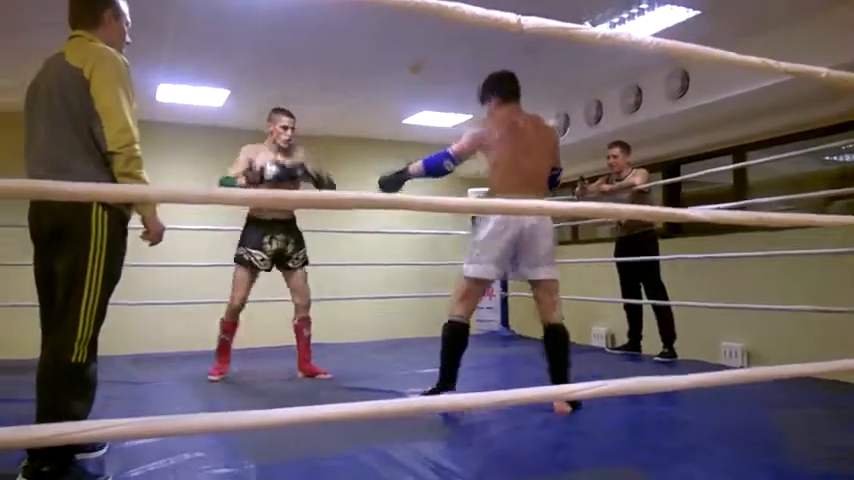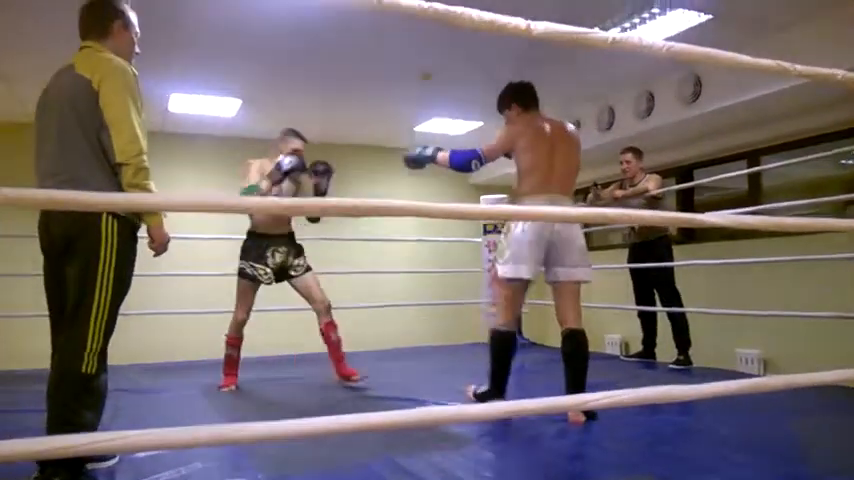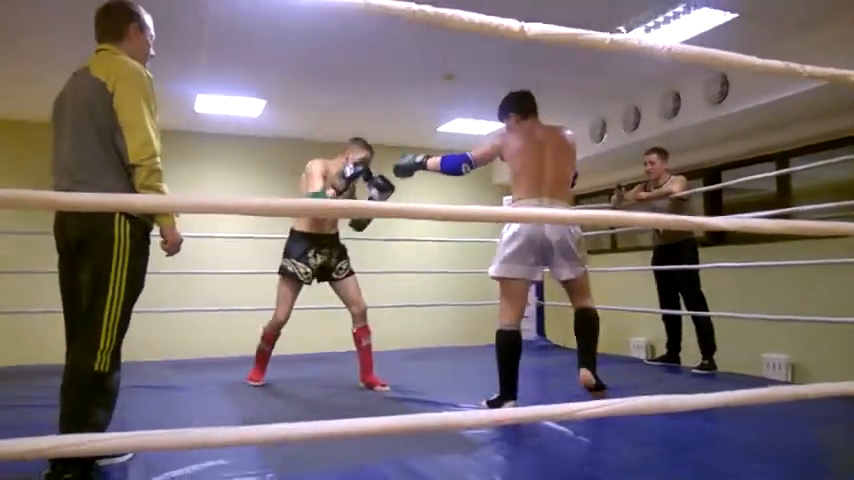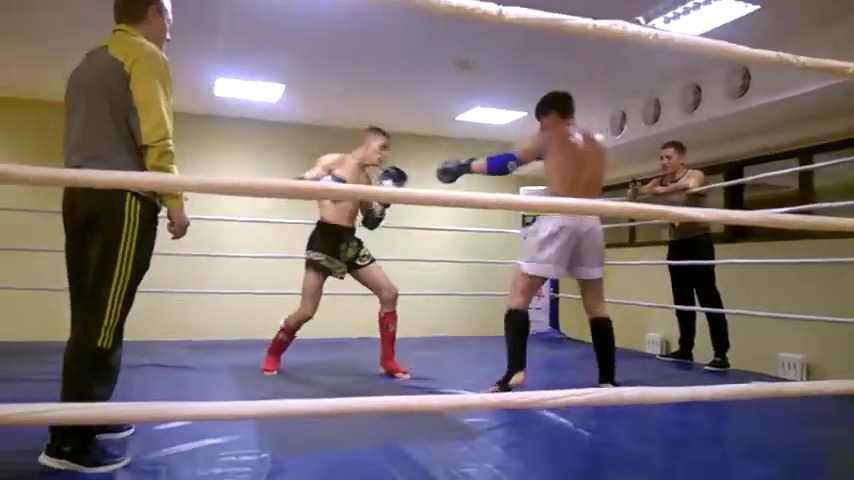
dt=0.4s
person 1, frame 1
left shoulder: (47, 70)
right shoulder: (104, 59)
left elbow: (40, 145)
right elbow: (120, 141)
right wrist: (147, 208)
left hip: (46, 207)
right hip: (90, 208)
left knee: (60, 331)
right knee: (76, 334)
left ankle: (56, 440)
person 1, frame 2
left shoulder: (56, 82)
right shoulder: (113, 69)
left elbow: (54, 157)
right elbow: (128, 152)
right wrist: (153, 216)
left hip: (56, 217)
right hip: (99, 218)
left knee: (70, 341)
right knee: (87, 344)
person 1, frame 3
left shoulder: (73, 83)
right shoulder: (128, 72)
left elbow: (74, 155)
right elbow: (142, 153)
right wrist: (166, 218)
left hip: (71, 217)
right hip: (113, 218)
left knee: (84, 340)
right knee: (100, 343)
person 1, frame 4
left shoulder: (87, 63)
right shoulder: (144, 54)
left elbow: (83, 135)
right elbow: (155, 134)
right wrist: (174, 200)
left hip: (79, 195)
right hip: (122, 196)
left knee: (90, 316)
right knee: (104, 319)
left ankle: (86, 418)
right ankle: (71, 440)
person 2, frame 1
left shoulder: (487, 128)
right shoulder: (548, 130)
left elbow: (443, 162)
left wrist: (402, 173)
left hip: (499, 217)
right hip: (538, 219)
left knee: (462, 305)
right knee: (551, 310)
left ankle: (445, 387)
person 2, frame 2
left shoulder: (517, 132)
right shoulder: (570, 132)
left elbow: (471, 160)
left wrist: (430, 154)
left hip: (530, 216)
right hip: (566, 217)
left knee: (507, 312)
right knee: (571, 315)
left ankle: (496, 391)
person 2, frame 3
left shoulder: (508, 139)
right shoulder: (567, 138)
left elbow: (463, 164)
left wrist: (419, 162)
left hip: (523, 220)
right hip: (561, 219)
left knee: (510, 313)
right knee: (583, 298)
left ankle: (507, 396)
right ankle: (588, 367)
person 2, frame 4
left shoulder: (549, 137)
right shoulder: (598, 142)
left elbow: (507, 163)
left wrist: (463, 166)
left hip: (557, 219)
right hip: (590, 222)
left knee: (519, 295)
right knee: (596, 304)
left ankle: (515, 371)
right ankle: (607, 380)
person 3, frame 1
left shoulder: (298, 156)
right shoulder: (251, 153)
left elbow: (329, 188)
right elbow: (225, 186)
left wrist: (309, 174)
right wrist: (257, 177)
left hip: (289, 231)
right hip: (258, 230)
left knee: (303, 301)
right knee: (237, 302)
left ankle: (305, 364)
right ankle: (221, 362)
person 3, frame 2
left shoulder: (298, 175)
right shoulder: (257, 166)
left elbow: (313, 217)
left wrist: (321, 187)
right wrist: (276, 174)
left hip: (288, 246)
right hip: (258, 245)
left knee: (323, 304)
right knee: (241, 317)
left ankle: (342, 368)
right ankle: (230, 375)
person 3, frame 3
left shoulder: (348, 181)
right shoulder: (317, 167)
left elbow: (358, 225)
left wrist: (375, 202)
right wrist: (342, 182)
left hip: (332, 246)
right hip: (302, 244)
left knee: (359, 310)
right knee: (281, 317)
left ankle: (367, 375)
right ankle: (258, 368)
person 3, frame 4
left shoulder: (365, 177)
right shoulder: (334, 160)
left elbow: (370, 222)
right wrist: (326, 182)
left hip: (350, 241)
right hip: (325, 238)
left knee: (389, 294)
right knee: (306, 311)
left ankle: (388, 361)
right ankle: (273, 355)
person 4, frame 1
left shoulder: (640, 173)
right shoulder: (607, 180)
left elbow: (636, 183)
right elbow: (580, 195)
left wrist: (610, 189)
right wrist: (582, 188)
left hip: (643, 237)
right hip: (622, 240)
left knee: (655, 291)
right knee: (629, 294)
left ankle: (669, 346)
right ankle: (634, 342)
person 4, frame 2
left shoulder: (653, 179)
right shoulder: (620, 186)
left elbow: (649, 188)
right elbow: (592, 201)
left wrist: (623, 195)
right wrist: (595, 194)
left hip: (657, 243)
right hip: (636, 246)
left knee: (669, 297)
right knee: (643, 301)
left ankle: (684, 353)
right ankle: (648, 349)
person 4, frame 3
left shoulder: (678, 180)
right shoulder: (644, 187)
left elbow: (673, 190)
right elbow: (617, 202)
left wrist: (647, 196)
right wrist: (618, 196)
left hip: (682, 246)
right hip: (661, 249)
left knee: (694, 301)
right knee: (668, 303)
left ankle: (708, 357)
right ankle: (672, 353)
person 4, frame 4
left shoulder: (696, 175)
right shoulder: (661, 181)
left elbow: (690, 185)
right elbow: (633, 196)
left wrist: (663, 191)
right wrist: (634, 190)
left hip: (698, 241)
right hip: (676, 243)
left knee: (708, 297)
right knee: (682, 299)
left ankle: (721, 354)
right ankle: (685, 349)
